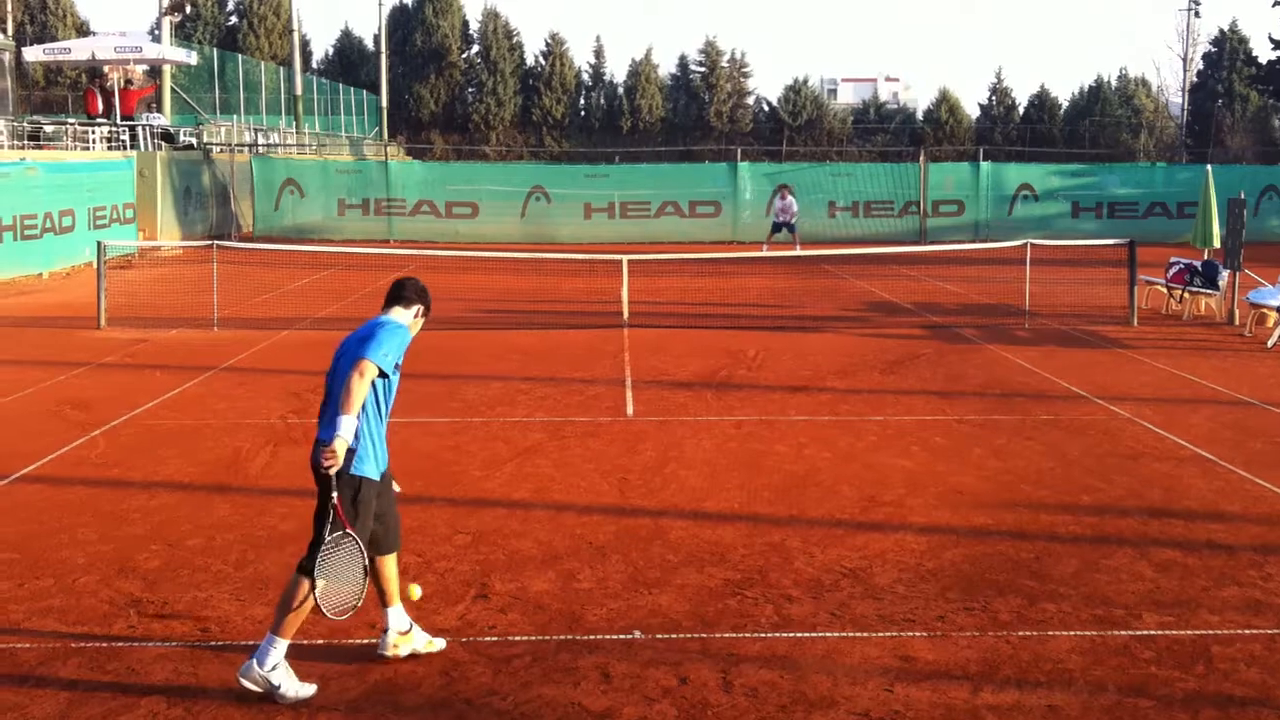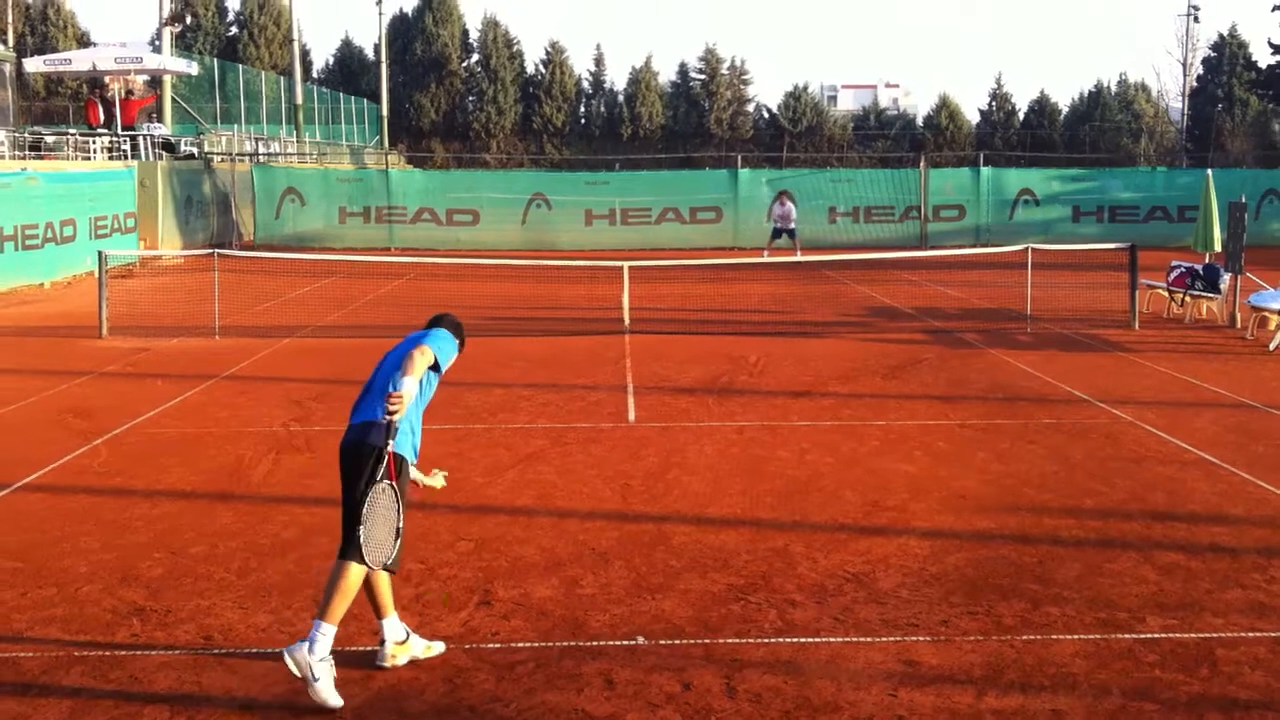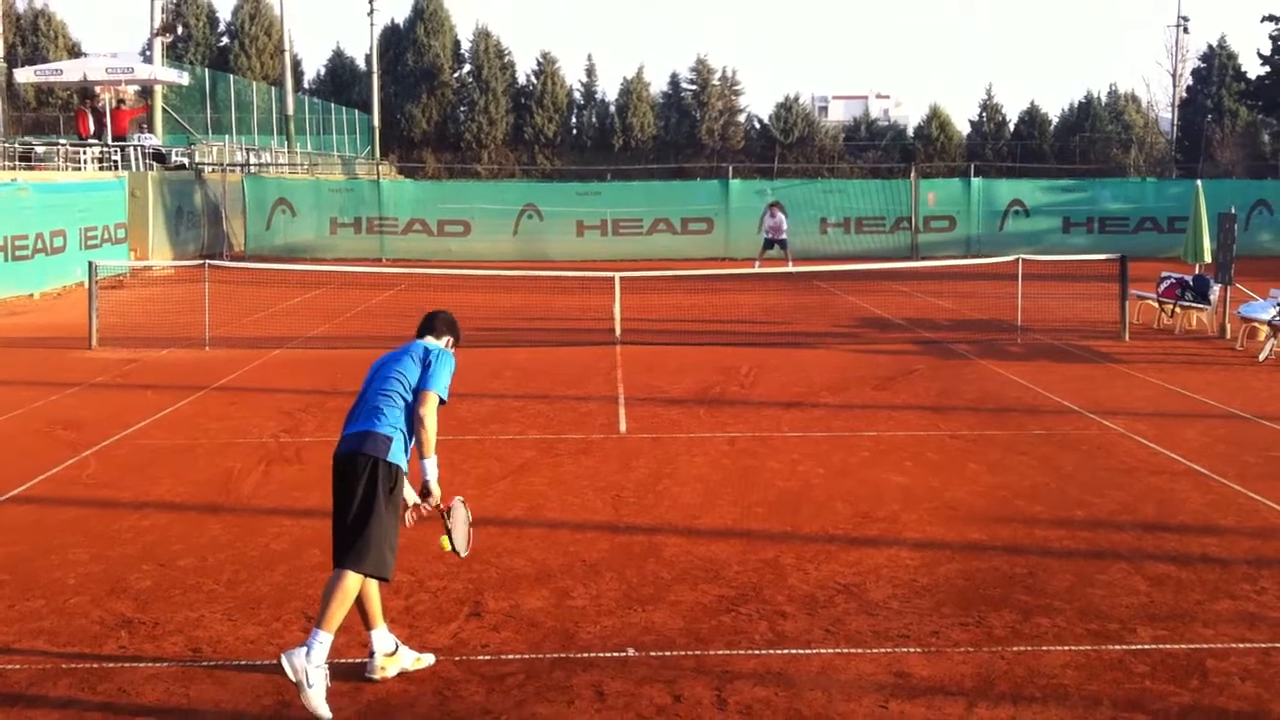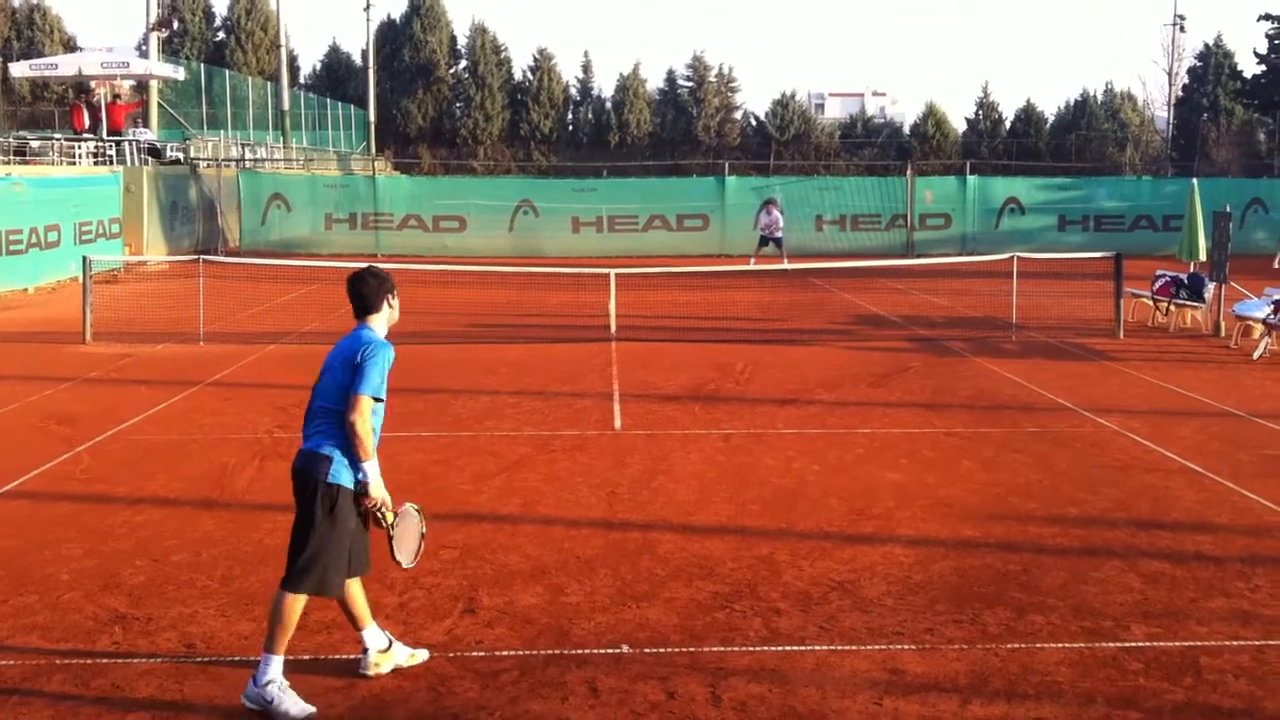
dt=0.7s
person 1, frame 1
left shoulder: (359, 336)
right shoulder: (393, 331)
right elbow: (360, 375)
right wrist: (343, 437)
left hip: (363, 462)
right hip: (352, 464)
left knee: (384, 539)
left ankle: (399, 632)
right ankle: (266, 663)
person 1, frame 2
left shoulder: (403, 347)
right shoulder: (443, 338)
right elbow: (418, 356)
left wrist: (417, 474)
right wrist: (408, 390)
left hip: (360, 442)
right hip: (381, 445)
right knee: (361, 549)
left ankle: (395, 640)
right ankle: (315, 649)
person 1, frame 3
left shoulder: (391, 359)
right shoulder: (439, 355)
right elbow: (425, 413)
left wrist: (405, 490)
right wrist: (430, 475)
left hip: (350, 451)
right hip: (378, 455)
left knee: (361, 557)
right knee: (357, 560)
left ankle: (385, 652)
right ankle: (311, 657)
person 1, frame 4
left shoulder: (350, 346)
right shoulder: (378, 349)
right elbow: (358, 418)
left wrist: (372, 483)
right wrist: (372, 476)
left hip: (329, 472)
right hip: (331, 473)
left knee: (346, 565)
right knee: (304, 576)
left ankle: (379, 649)
right ankle: (265, 682)
